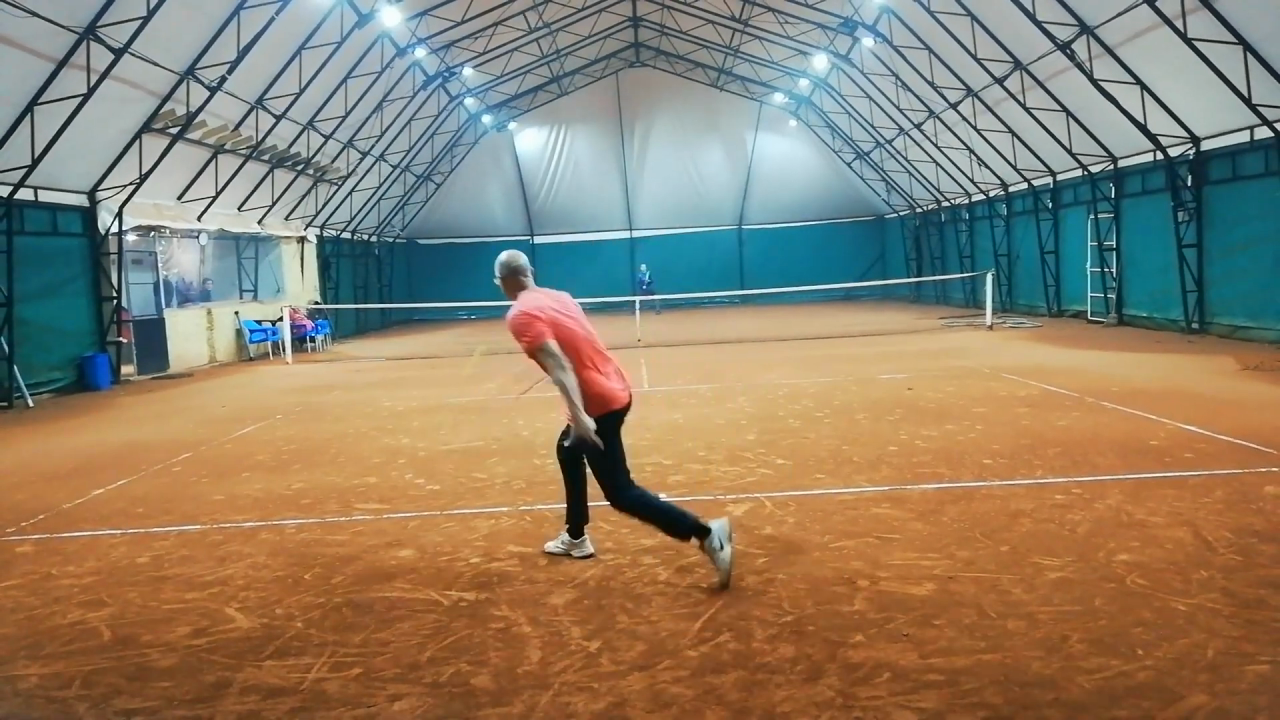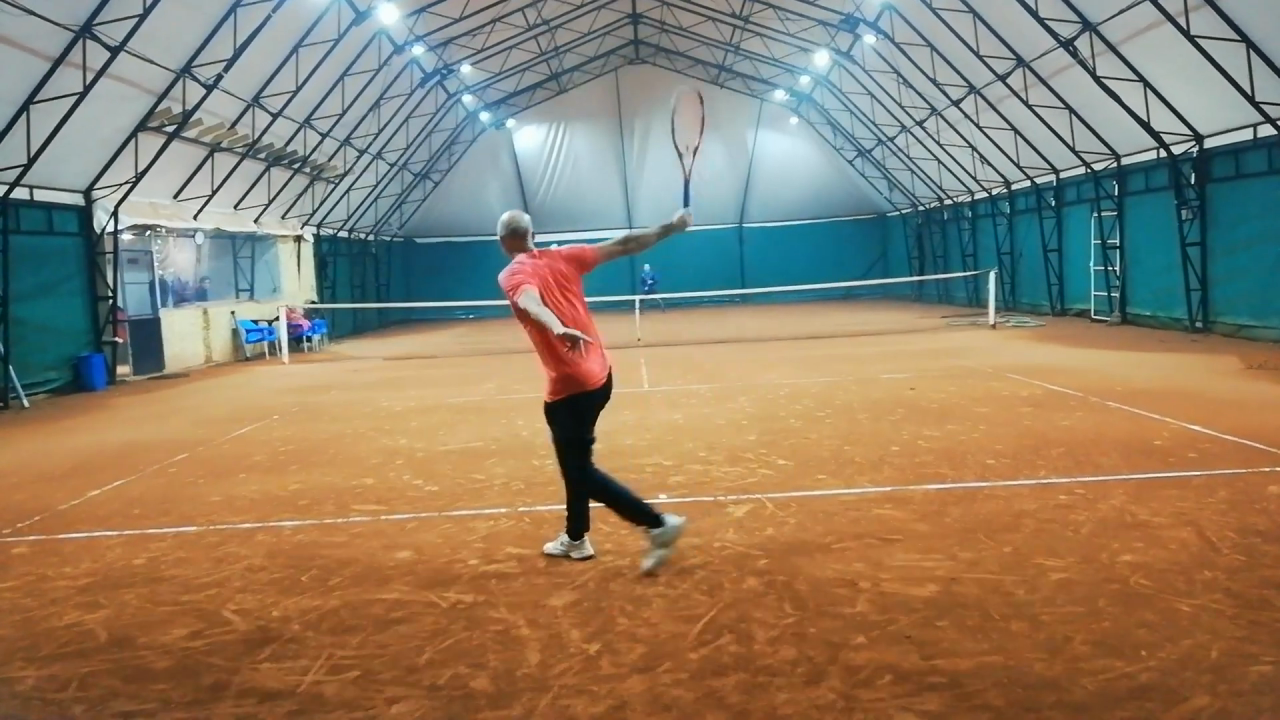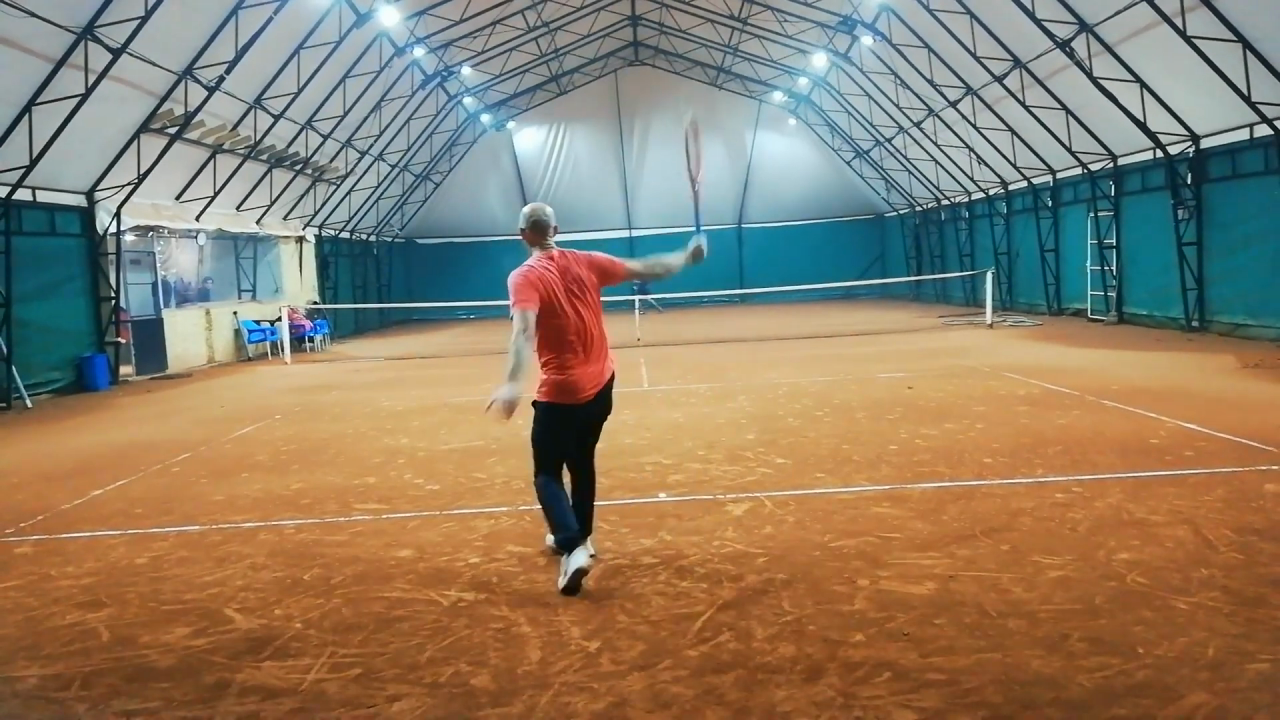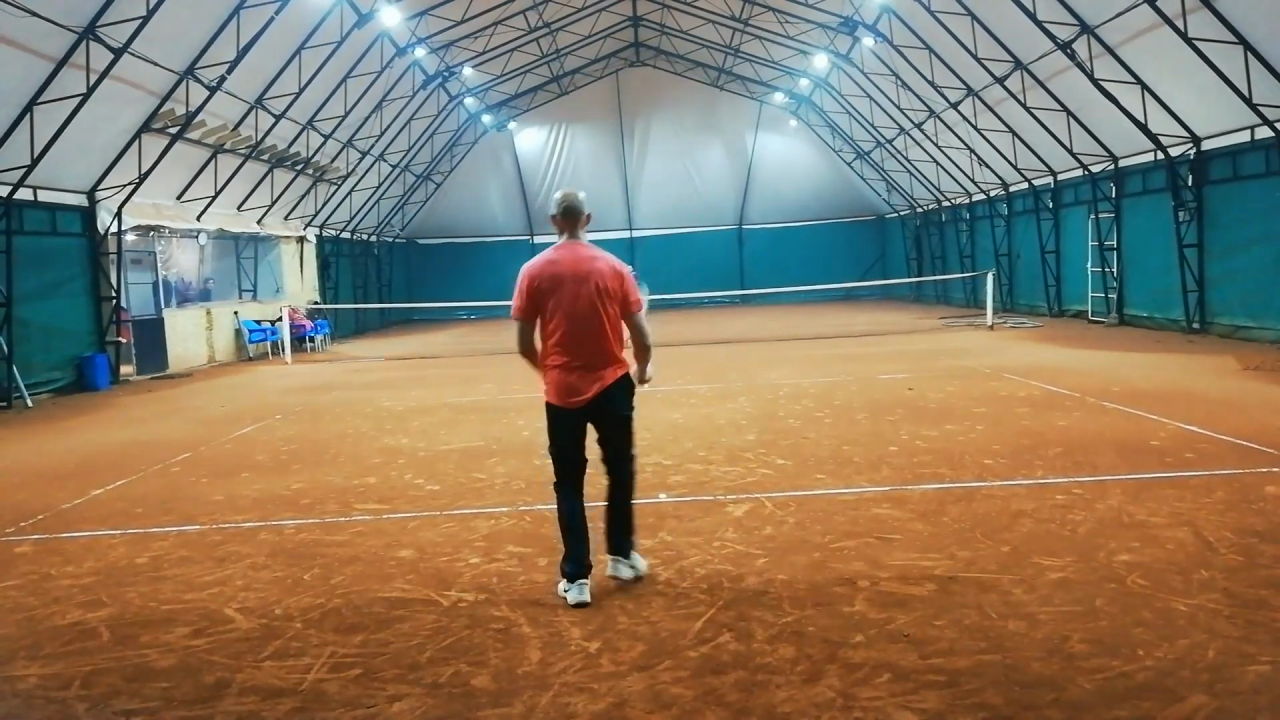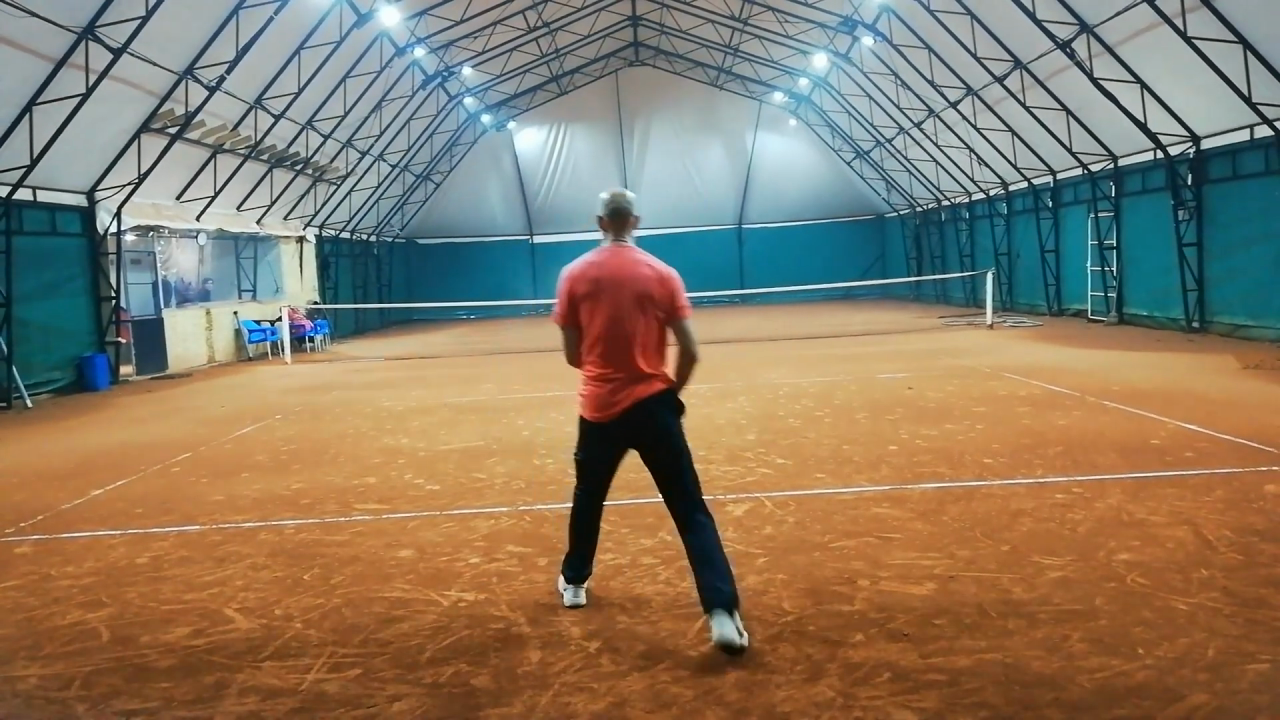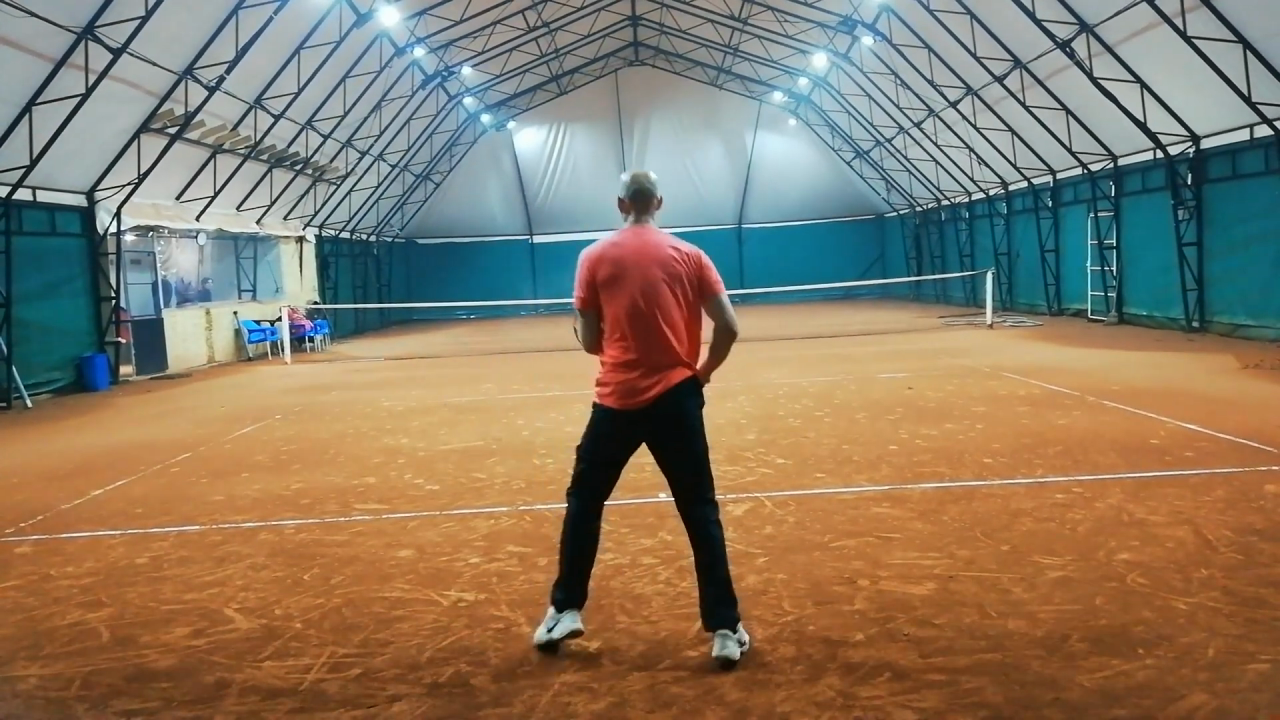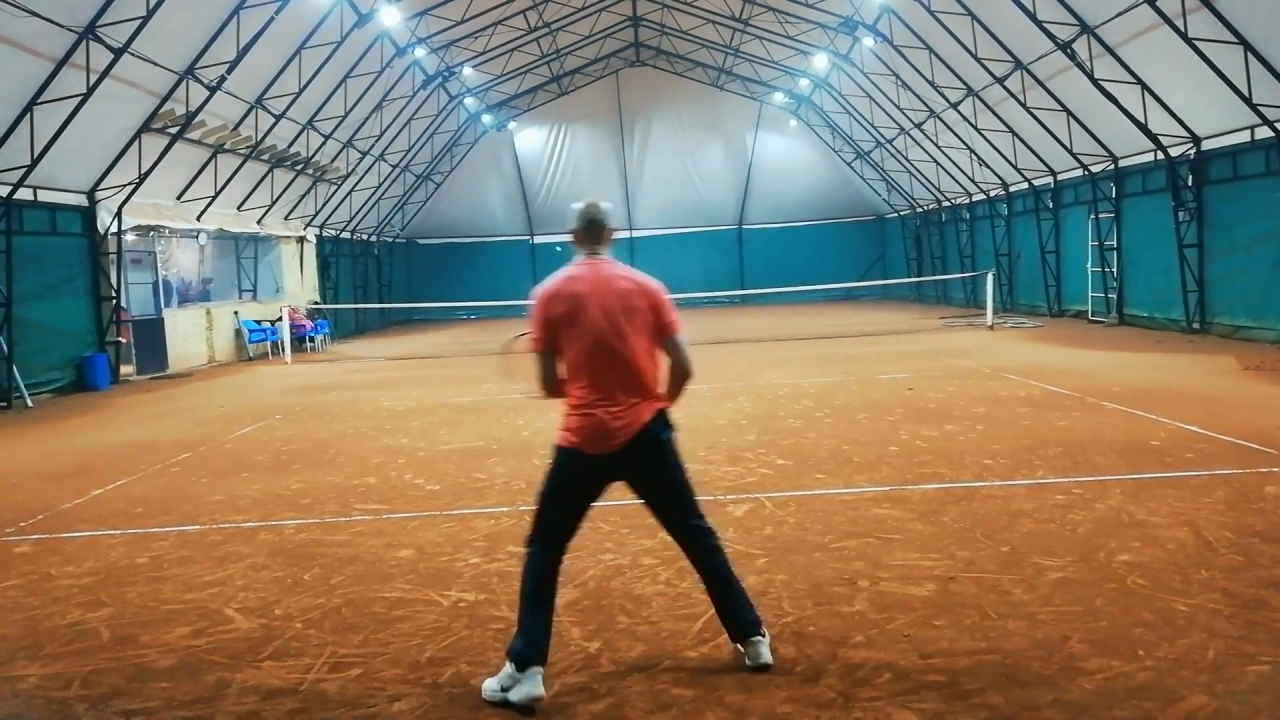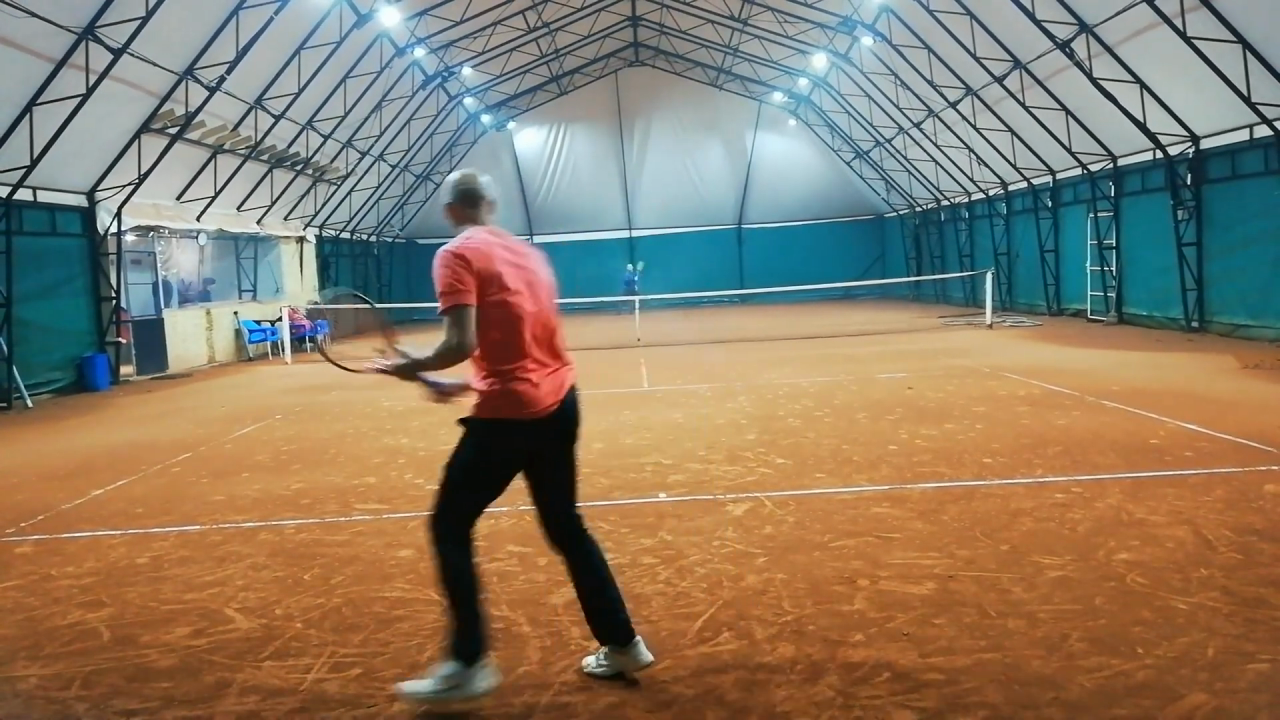
dt=0.3s
person 1, frame 1
left shoulder: (520, 315)
right shoulder: (555, 298)
left elbow: (559, 364)
left wrist: (579, 415)
left hip: (598, 404)
right hip: (613, 390)
left knee: (620, 492)
right knee: (567, 451)
left ankle: (707, 534)
right ankle: (575, 537)
person 1, frame 2
left shoulder: (513, 274)
right shoulder: (563, 257)
left elbow: (532, 303)
right elbow: (621, 246)
left wrist: (559, 330)
right wrist: (668, 228)
left hip: (570, 383)
right hip: (597, 373)
left knee: (579, 470)
right knee: (570, 456)
left ankle: (658, 524)
right ankle: (575, 537)
person 1, frame 3
left shoulder: (524, 277)
right shoulder: (588, 262)
left elbow: (524, 331)
right elbow: (646, 271)
left wrist: (511, 385)
right wrist: (687, 256)
left hip: (559, 393)
right hip: (600, 385)
left knee: (548, 476)
right knee: (581, 463)
left ankle: (572, 550)
right ankle: (575, 537)
person 1, frame 4
left shoulder: (534, 271)
right shoulder: (614, 268)
left elbow: (525, 343)
right elbow: (641, 337)
right wrist: (643, 368)
left hip: (563, 393)
right hip: (612, 386)
left knee: (569, 485)
right knee: (621, 471)
left ankle: (577, 578)
right ankle: (622, 556)
person 1, frame 5
left shoulder: (574, 274)
right shoulder: (662, 274)
left elbow: (573, 354)
right elbow: (689, 350)
right wrist: (671, 388)
left hip: (599, 410)
right hip: (655, 404)
left knee: (588, 499)
right knee: (690, 509)
left ankle: (574, 583)
right ankle: (721, 613)
person 1, frame 6
left shoulder: (595, 257)
right shoulder: (689, 255)
left elbow: (590, 342)
right elbow: (728, 328)
right wrist: (701, 372)
left hip: (616, 401)
right hip: (675, 397)
left knee: (583, 502)
right knee: (701, 512)
left ankle: (566, 610)
right ankle: (724, 629)
person 1, frame 7
left shoulder: (549, 294)
right shoulder: (647, 289)
left elbow: (549, 384)
right elbow: (683, 367)
left hip: (583, 440)
right hip: (646, 434)
left knee: (543, 550)
right knee: (694, 535)
left ankle: (525, 669)
right ankle: (752, 637)
person 1, frame 8
left shoulder: (456, 255)
right shoulder: (529, 255)
left elbow: (462, 343)
left wrist: (415, 368)
right wrist: (468, 383)
left hip: (507, 411)
right hip: (559, 403)
left knee: (449, 527)
right knee: (566, 529)
left ankle: (466, 661)
right ankle: (622, 644)
